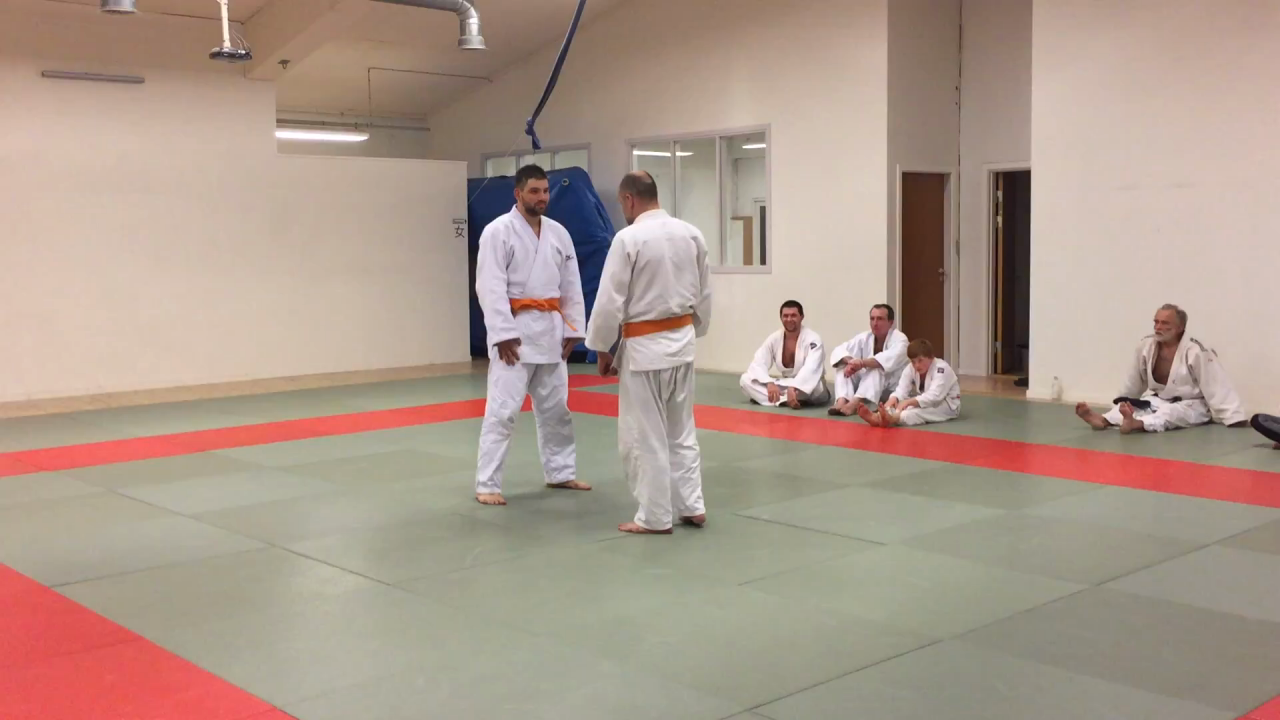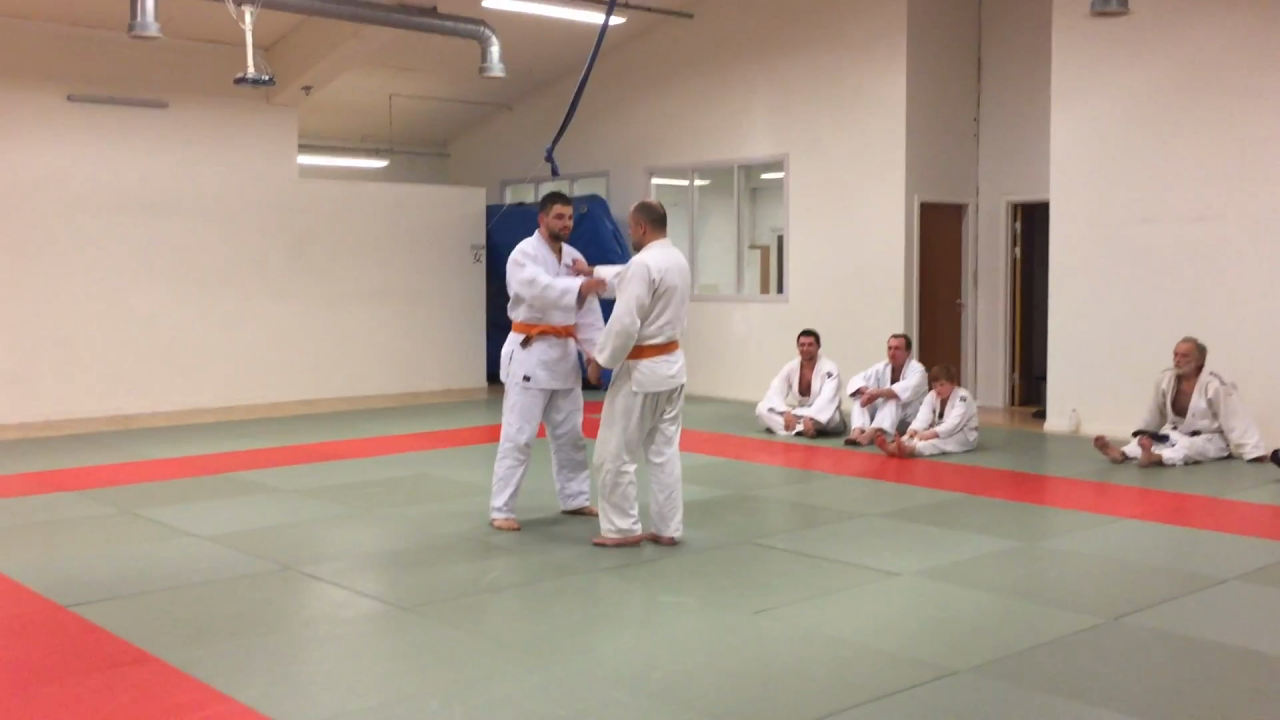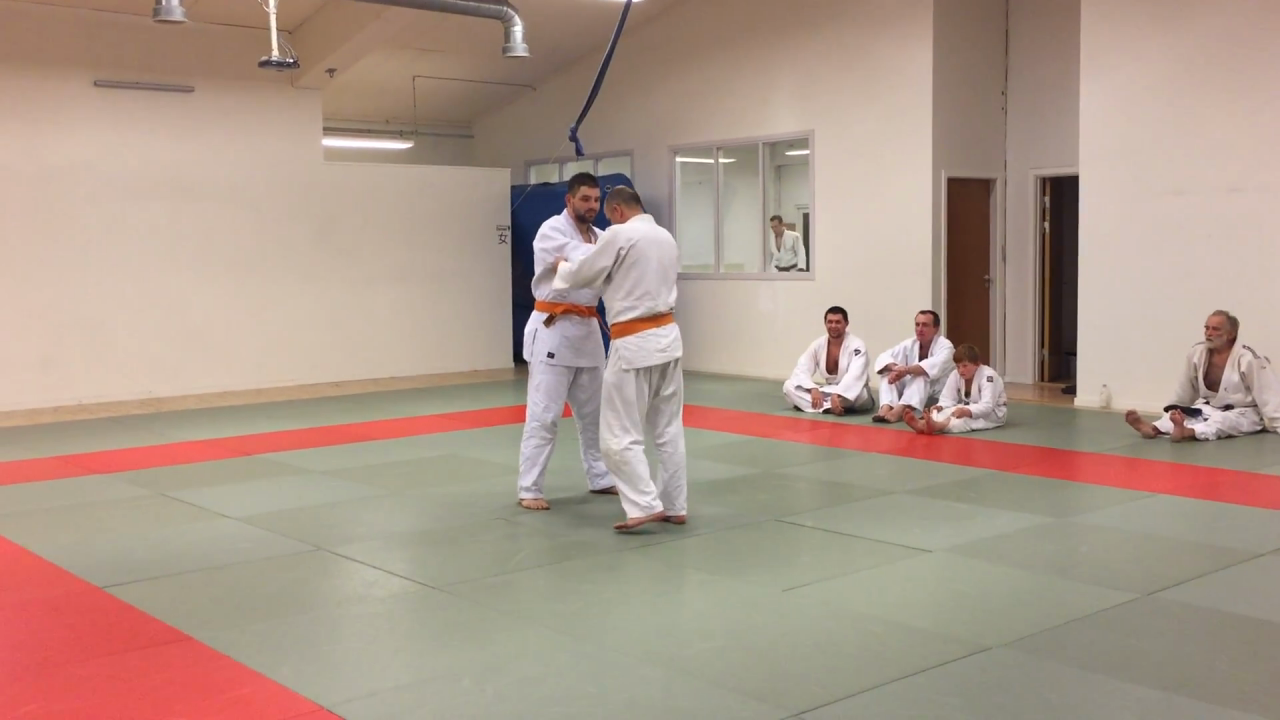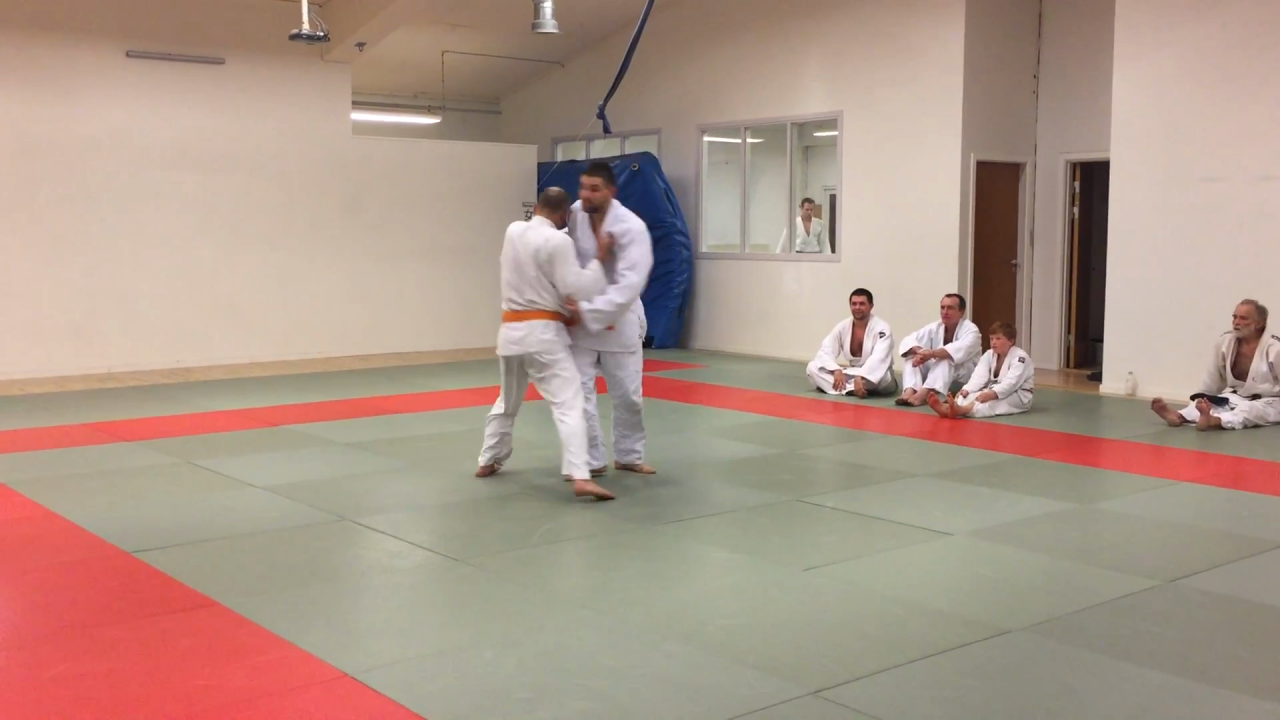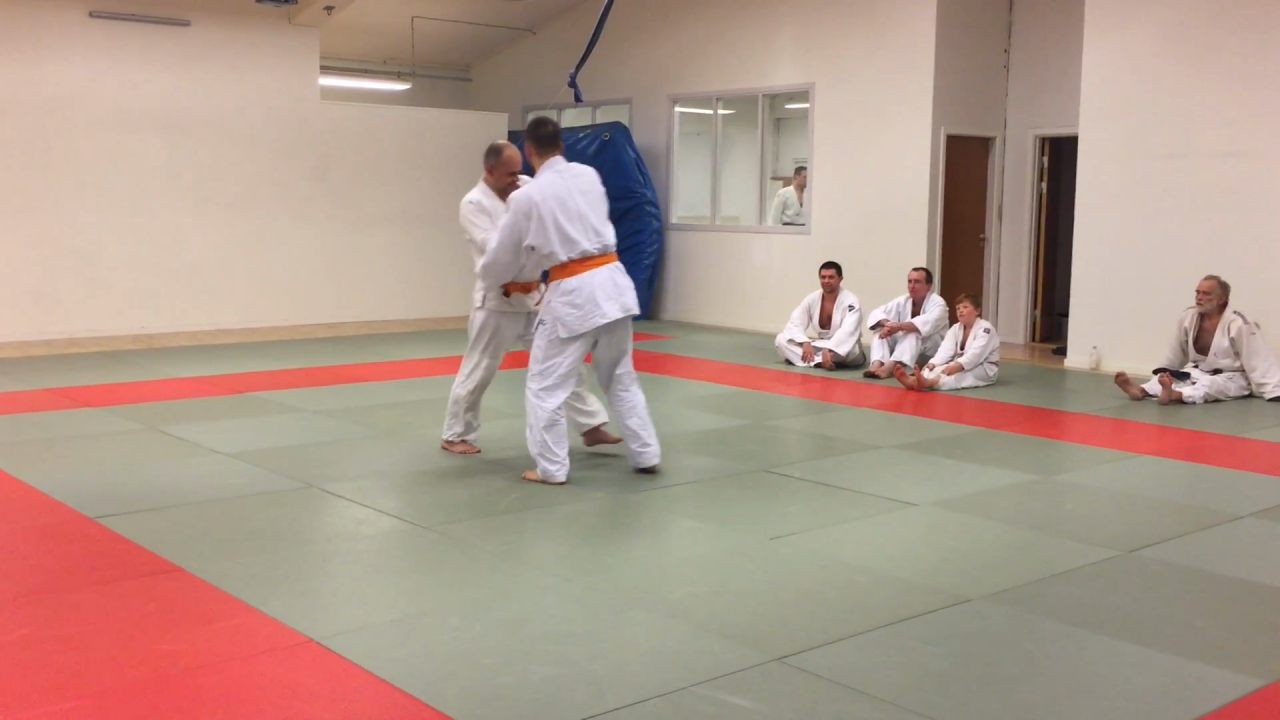
dt=1s
person 1, frame 1
left shoulder: (558, 232)
right shoulder: (498, 231)
left elbow: (570, 285)
right elbow: (490, 286)
left wrist: (573, 328)
right wrist: (503, 333)
left hip: (551, 329)
right hip: (515, 330)
left knee: (555, 407)
right knee: (502, 409)
left ankle: (560, 473)
right ankle: (487, 484)
person 1, frame 2
left shoulder: (575, 258)
right shoulder: (524, 253)
left elbow: (588, 311)
right elbow: (539, 288)
left wrist: (596, 350)
right wrist: (579, 287)
left hip: (565, 354)
right hip: (530, 353)
left knee: (570, 433)
right knee: (518, 435)
left ankle: (575, 499)
right ankle: (501, 509)
person 1, frame 3
left shoulder: (600, 236)
right shoulder: (552, 230)
right elbow: (570, 255)
left hip: (587, 331)
right hip: (553, 331)
left knee: (594, 412)
right knee: (544, 414)
left ankle: (602, 479)
right ankle: (529, 489)
person 1, frame 4
left shoulder: (632, 229)
right shoulder: (576, 214)
left elbow: (629, 286)
left wrist: (586, 310)
left hip: (619, 315)
right hip: (582, 315)
left knee: (627, 393)
right knee: (579, 388)
left ankle: (630, 455)
right ankle: (593, 459)
person 1, frame 5
left shoulder: (527, 197)
right shoulder: (590, 176)
left elbow: (503, 256)
left wrist: (488, 277)
left hip: (574, 292)
right hip: (613, 282)
left knee: (545, 385)
right knee: (621, 377)
left ankle: (550, 468)
right ankle: (646, 453)
person 2, frame 1
left shoulder: (628, 239)
right shoulder: (691, 234)
left elbow: (610, 301)
right elbow: (703, 293)
left wrist: (602, 349)
left hip: (644, 345)
right hip: (682, 339)
left knee: (644, 436)
right knee: (680, 430)
left ankle: (655, 517)
right ankle: (690, 505)
person 2, frame 2
left shoulder: (643, 263)
right shoulder: (678, 260)
left elbow: (624, 323)
left wrist: (600, 360)
right wrist: (593, 273)
left hip: (642, 368)
right hip: (672, 363)
left knee: (615, 452)
right knee: (664, 451)
left ankle: (623, 528)
right ankle: (668, 528)
person 2, frame 3
left shoulder: (619, 235)
right shoulder: (666, 238)
left elbow: (582, 275)
left wrist: (562, 267)
left hip: (634, 343)
right hip: (668, 335)
left knee: (621, 433)
right knee: (668, 429)
left ankle: (645, 507)
right ankle: (674, 506)
person 2, frame 4
left shoulder: (514, 231)
right shoulder: (556, 241)
right elbow: (578, 290)
right wrist: (600, 259)
left hip: (511, 332)
right hip: (543, 333)
left knee: (508, 399)
right knee: (569, 405)
left ankle: (489, 461)
right ankle: (580, 479)
person 2, frame 5
left shoulder: (525, 188)
right shoulder: (473, 203)
right elbow: (492, 246)
left hip: (531, 295)
right hip: (497, 299)
right knee: (479, 369)
left ankle: (592, 427)
right ankle: (454, 435)
